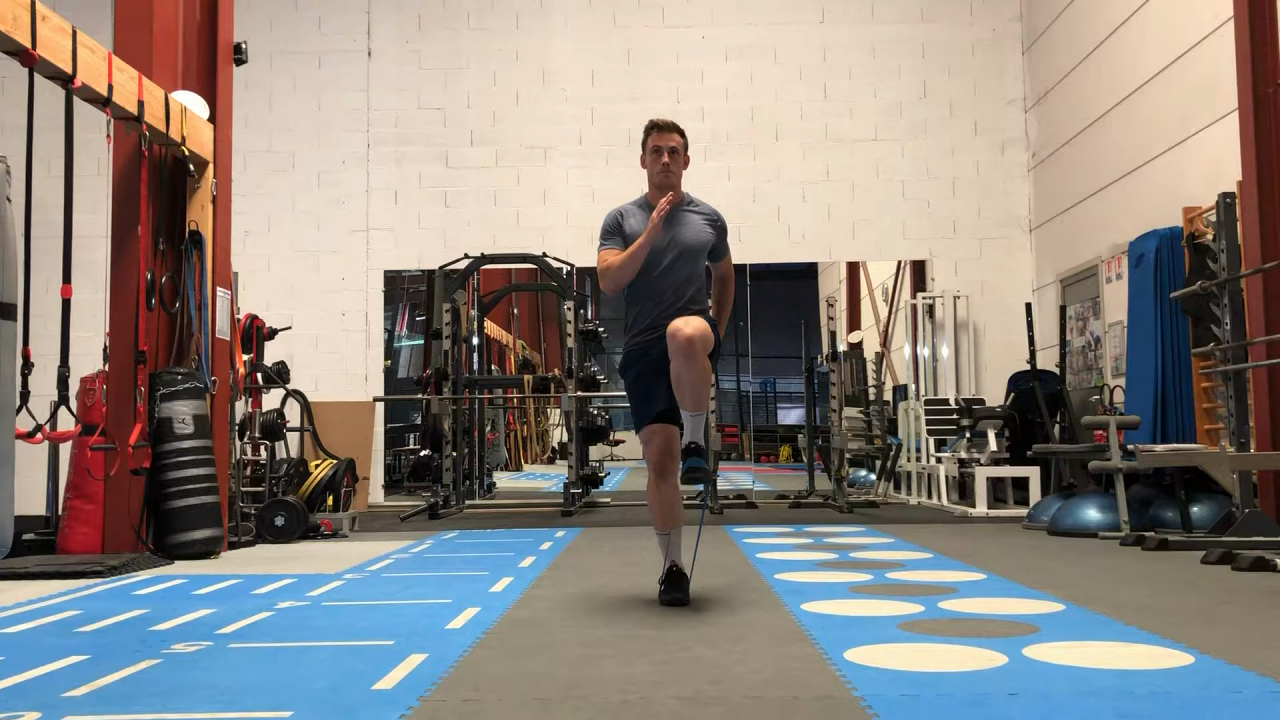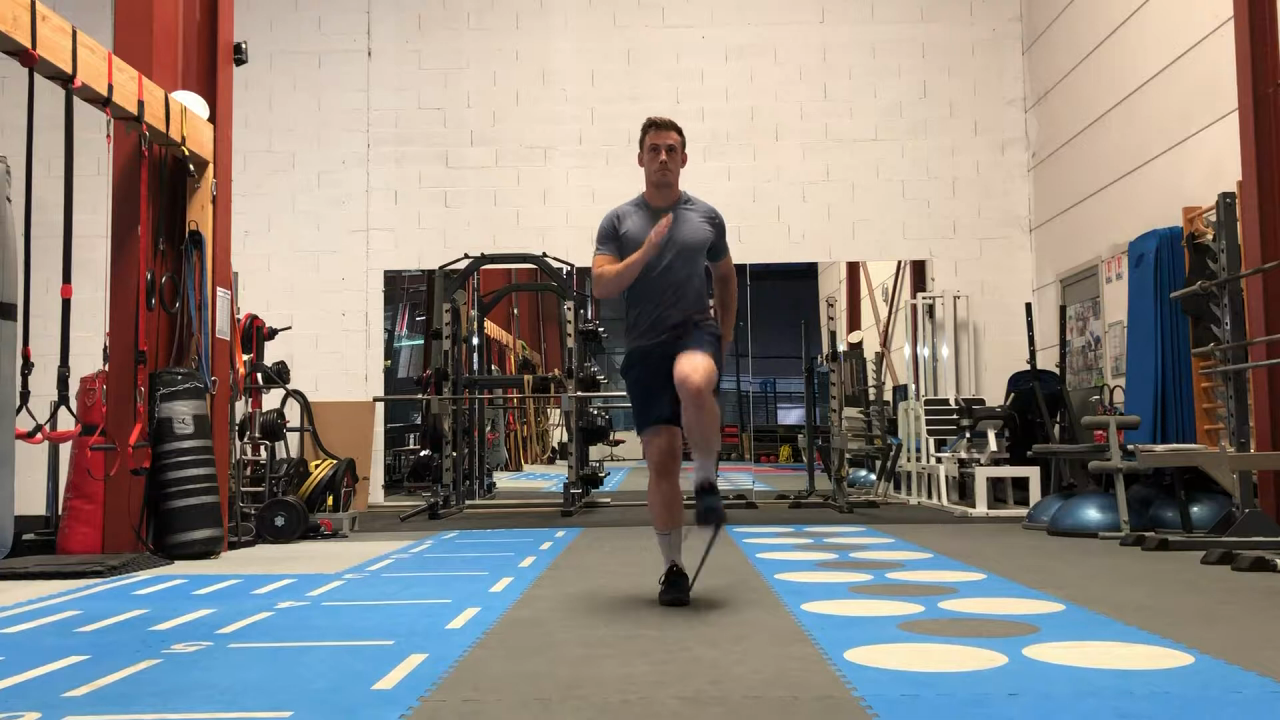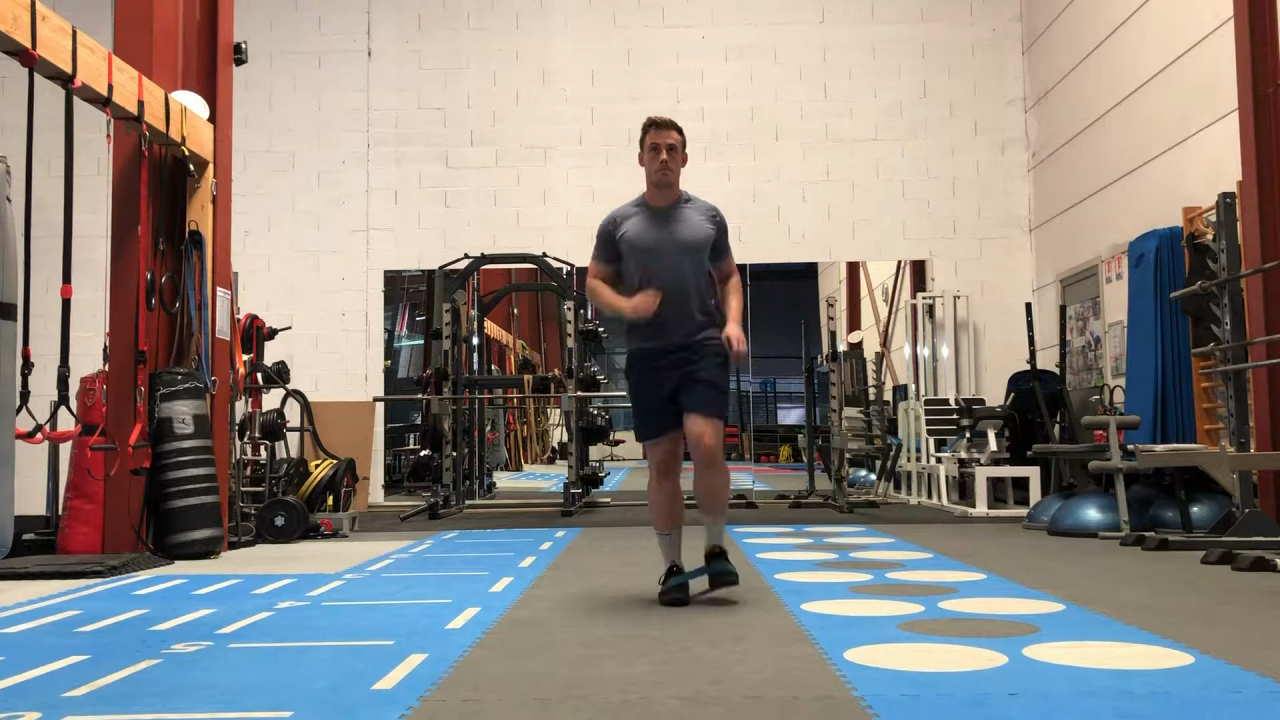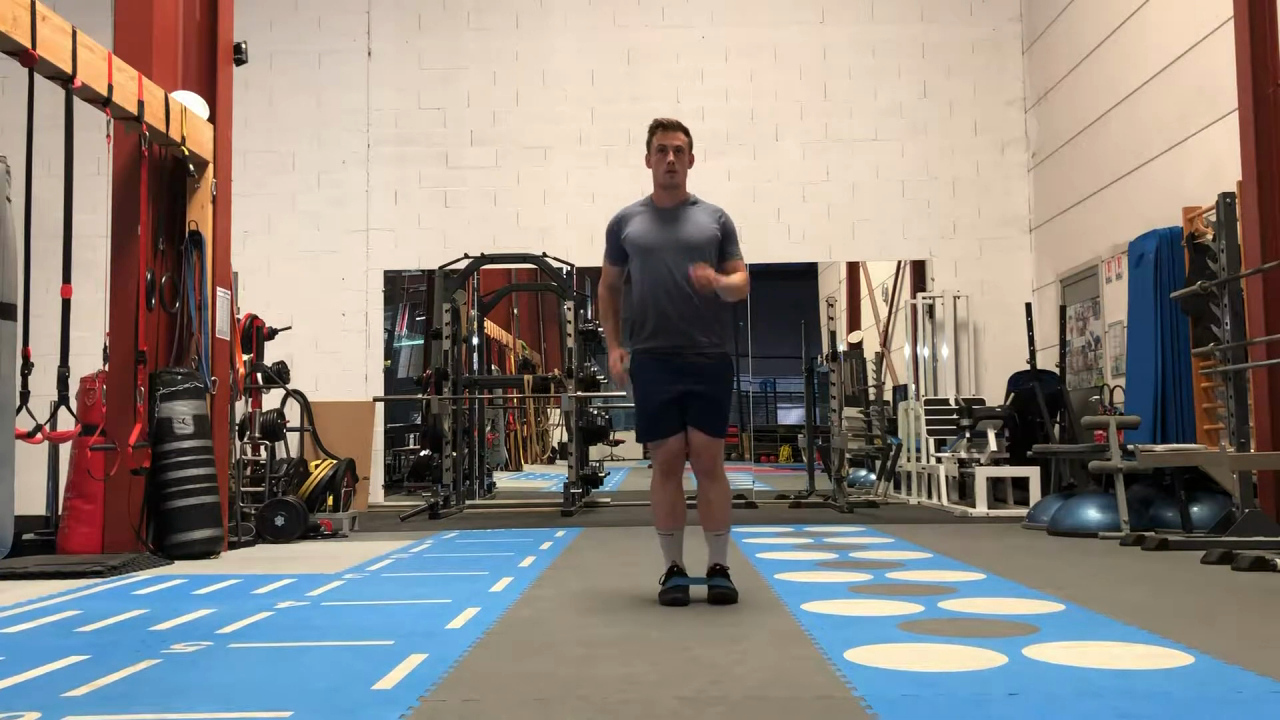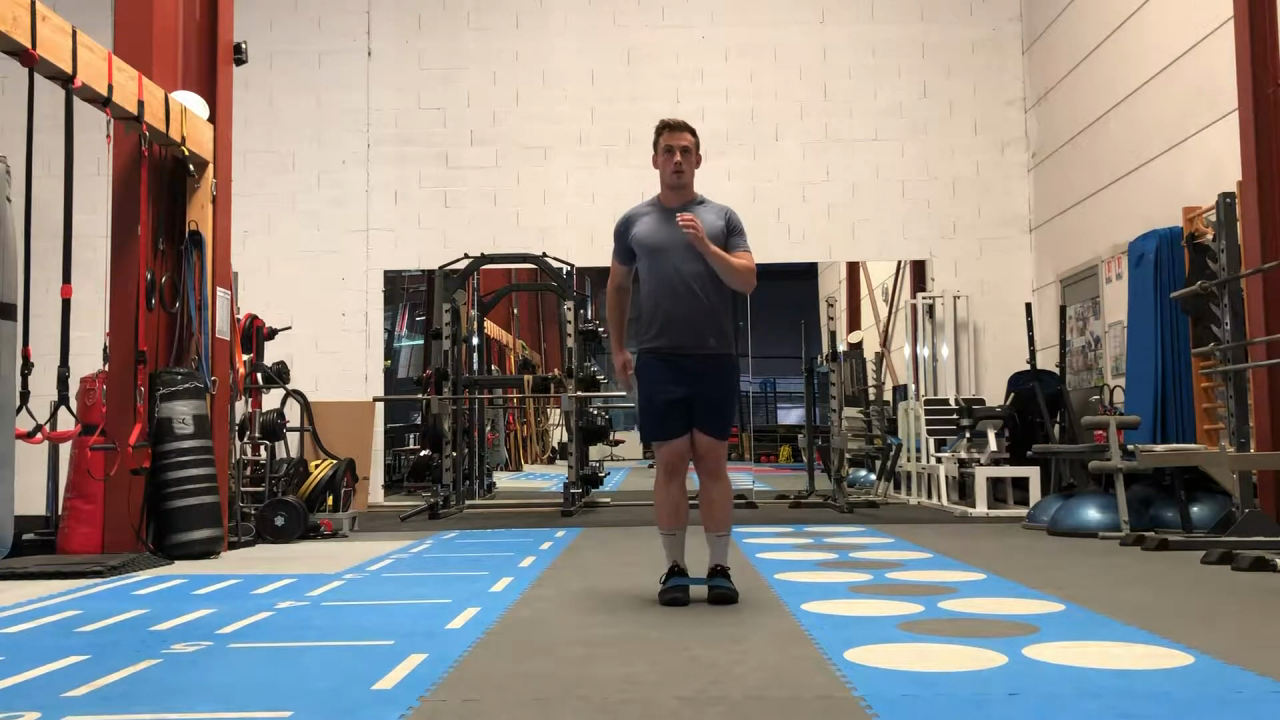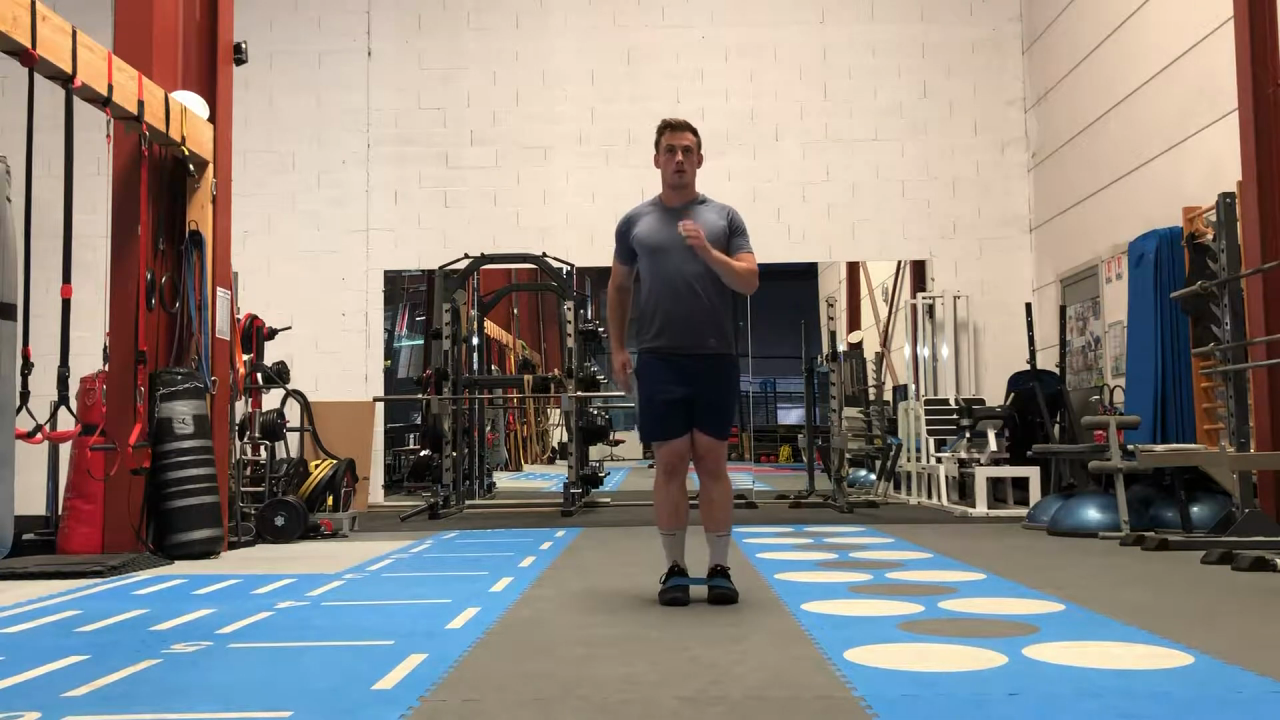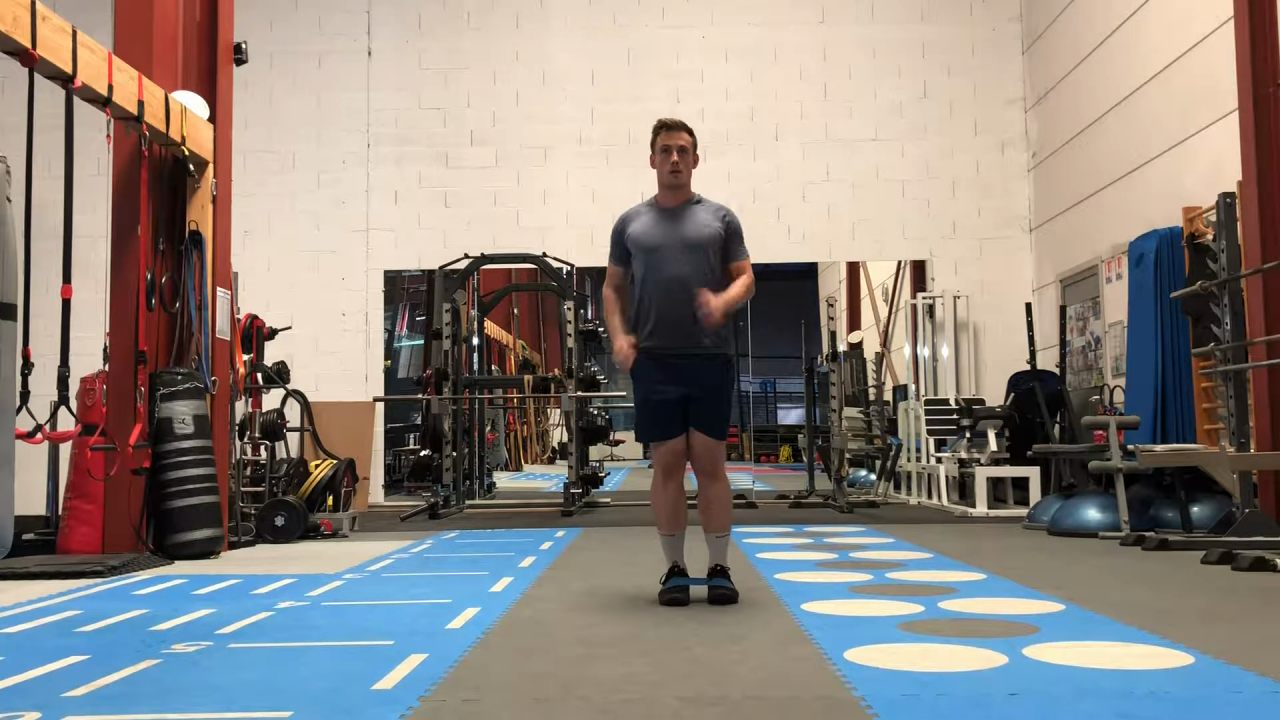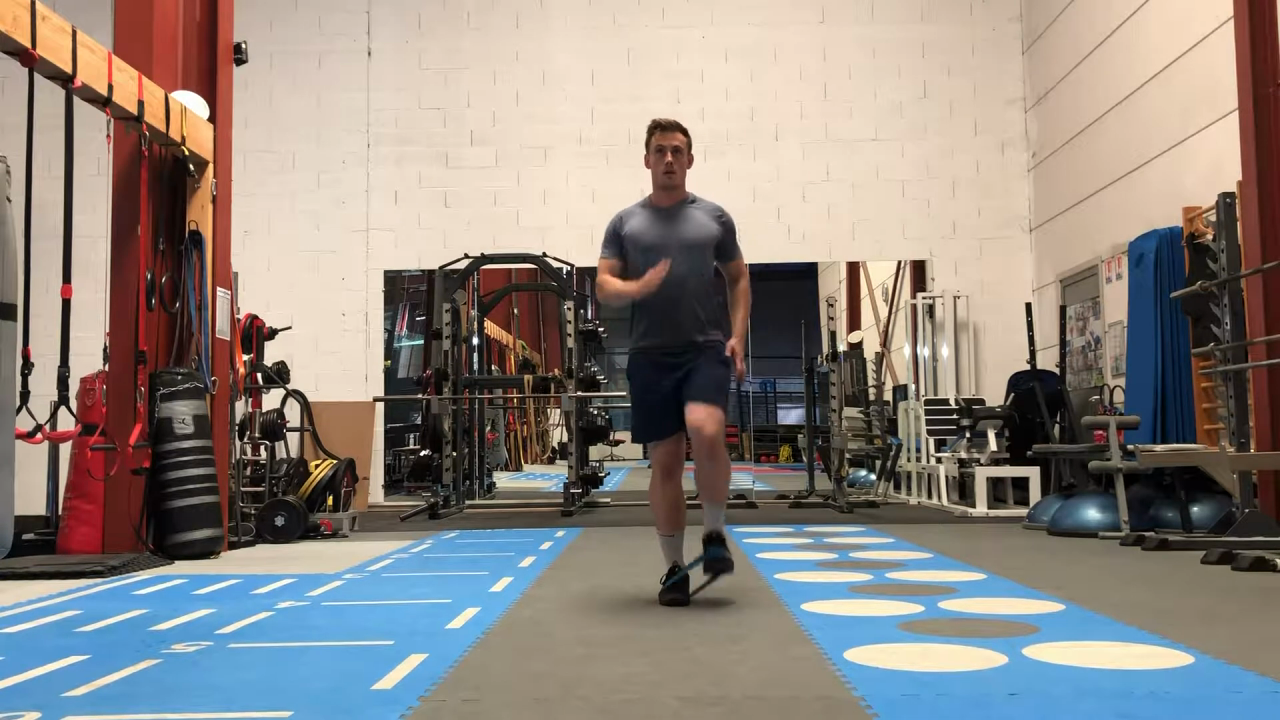
dt=0.2s
person 1, frame 1
left shoulder: (709, 217)
right shoulder: (622, 218)
left elbow: (724, 277)
right elbow: (609, 280)
left wrist: (716, 330)
right wrist: (651, 233)
left hip: (692, 329)
right hip: (643, 348)
left knee: (684, 336)
right knee: (660, 457)
left ankle: (695, 444)
right ankle: (673, 567)
person 1, frame 2
left shoulder: (707, 216)
right shoulder: (619, 220)
left elbow: (726, 278)
right elbow: (602, 284)
left wrist: (723, 330)
right wrist: (648, 250)
left hip: (695, 334)
right hip: (645, 351)
left knee: (694, 379)
right knee: (662, 458)
left ankle: (706, 481)
right ankle: (673, 567)
person 1, frame 3
left shoulder: (708, 216)
right shoulder: (618, 222)
left elbow: (728, 276)
right elbow: (595, 282)
left wrist: (733, 323)
right wrist: (624, 305)
left hip: (703, 349)
right hip: (649, 358)
left knee: (706, 449)
right knee: (664, 462)
left ankle: (716, 551)
right ankle: (672, 568)
person 1, frame 4
left shoulder: (715, 218)
right shoulder: (625, 222)
left elbow: (742, 283)
right elbow: (609, 287)
left wrist: (718, 282)
right wrist: (614, 347)
left hip: (709, 358)
right hip: (652, 361)
left knee: (708, 462)
right knee: (666, 463)
left ankle: (718, 567)
right ankle: (673, 569)
person 1, frame 5
left shoulder: (722, 217)
right shoulder: (633, 222)
left elbow: (747, 280)
right elbow: (617, 287)
left wrist: (705, 245)
right wrist: (618, 349)
left hip: (714, 358)
right hip: (657, 361)
left knee: (711, 462)
right knee: (670, 463)
left ankle: (719, 568)
right ankle: (675, 569)
person 1, frame 6
left shoulder: (724, 216)
right shoulder: (634, 222)
left elbow: (749, 279)
right elbow: (618, 287)
left wrist: (709, 251)
right wrist: (617, 348)
left hip: (714, 357)
right hip: (658, 360)
left knee: (711, 462)
right knee: (670, 463)
left ankle: (719, 569)
right ankle: (675, 569)
person 1, frame 7
left shoulder: (720, 217)
right shoulder: (630, 222)
left elbow: (745, 277)
right elbow: (613, 286)
left wrist: (724, 303)
right wrist: (618, 334)
left hip: (709, 358)
right hip: (654, 360)
left knee: (709, 464)
right knee: (667, 463)
left ankle: (718, 569)
right ankle: (675, 568)
person 1, frame 8
left shoulder: (715, 216)
right shoulder: (625, 222)
left elbow: (738, 278)
right elbow: (602, 286)
left wrist: (738, 335)
right wrist: (636, 288)
left hip: (704, 347)
right hip: (650, 355)
left knee: (707, 435)
right knee: (665, 461)
left ankle: (714, 534)
right ankle: (674, 567)
